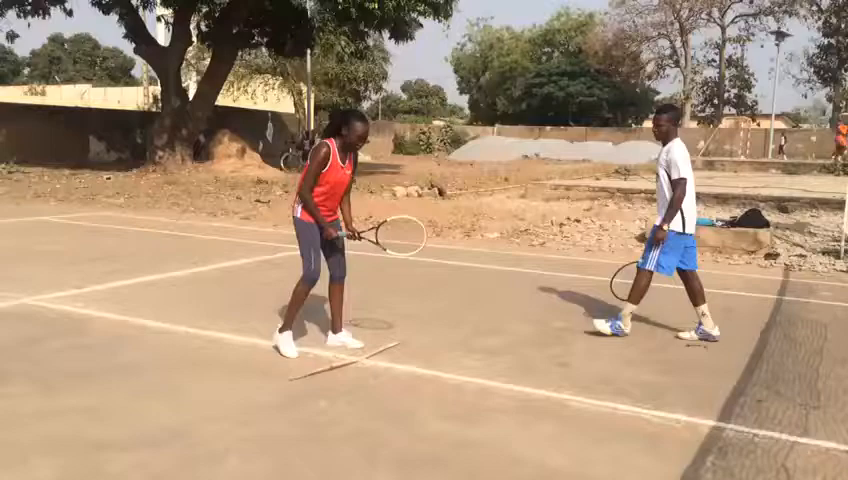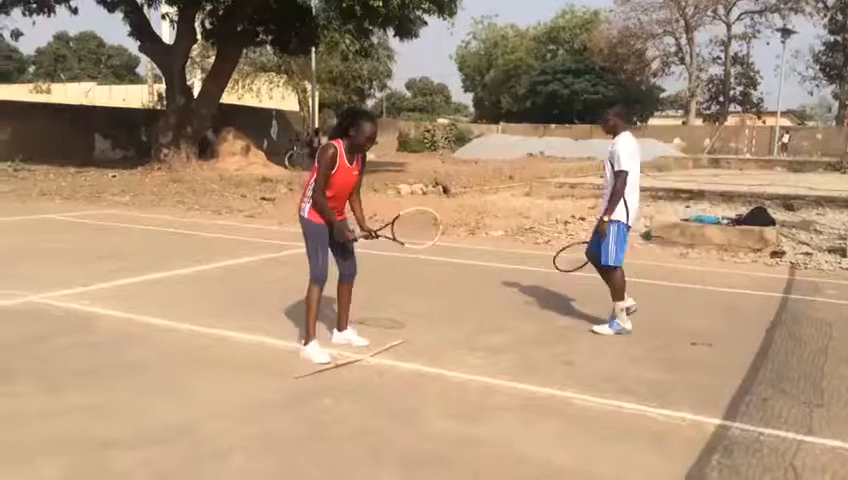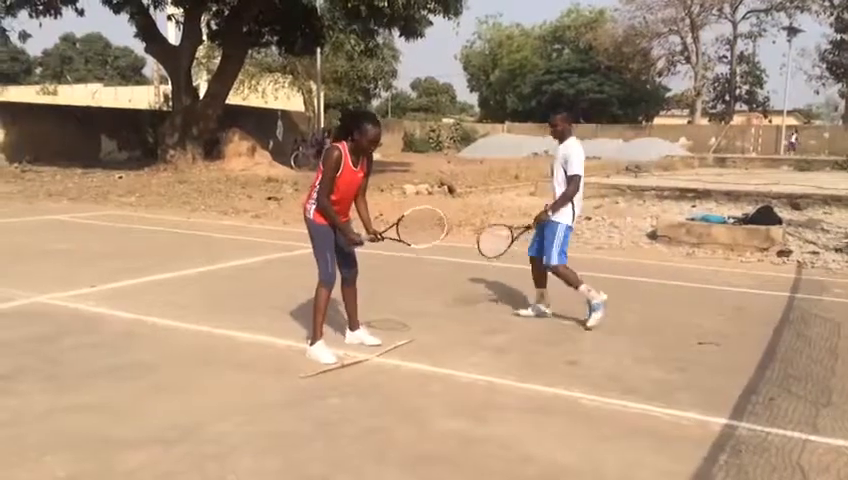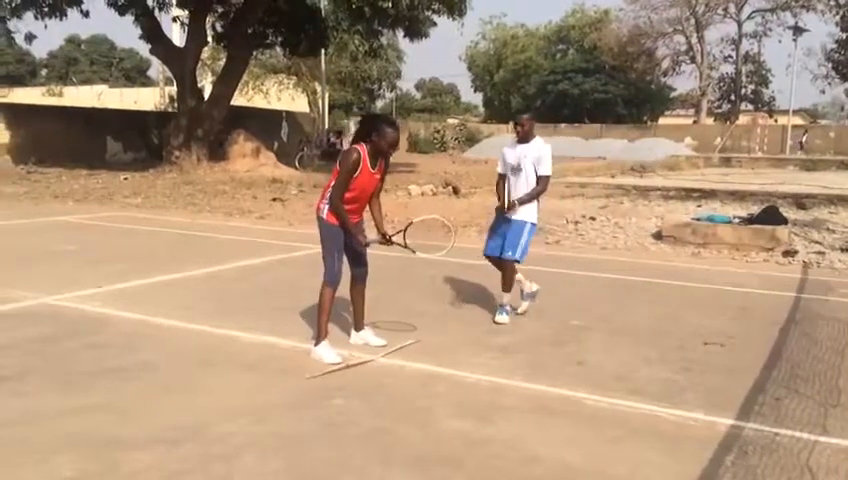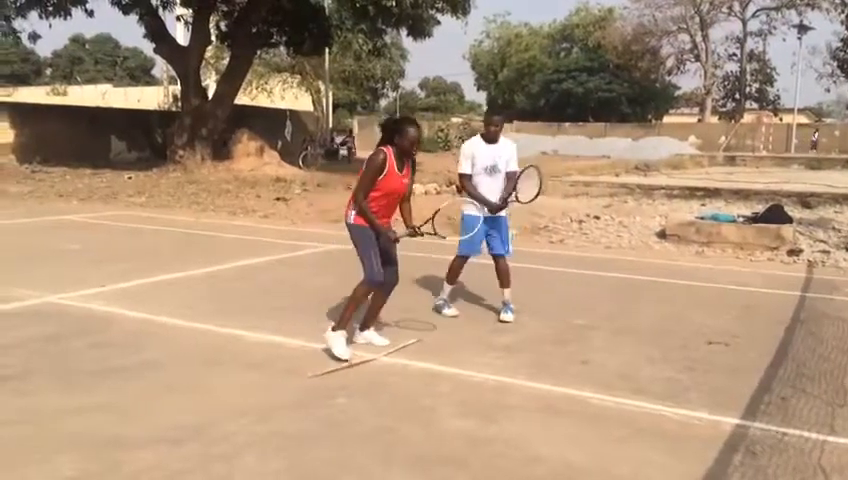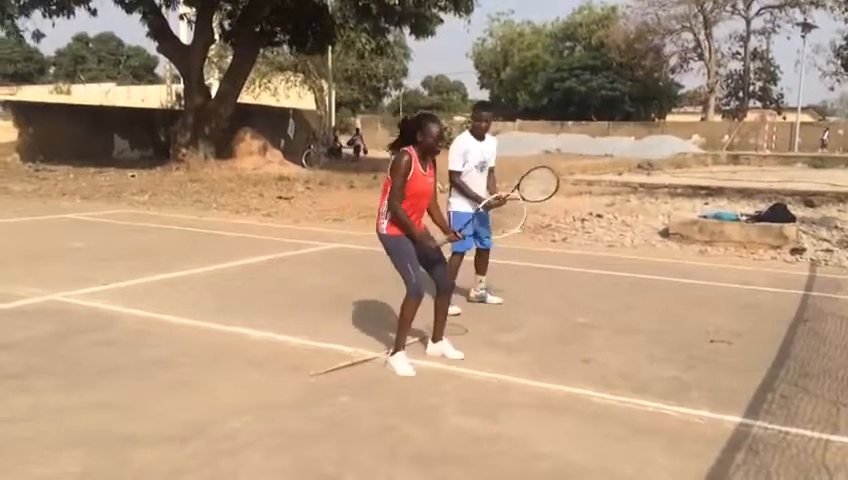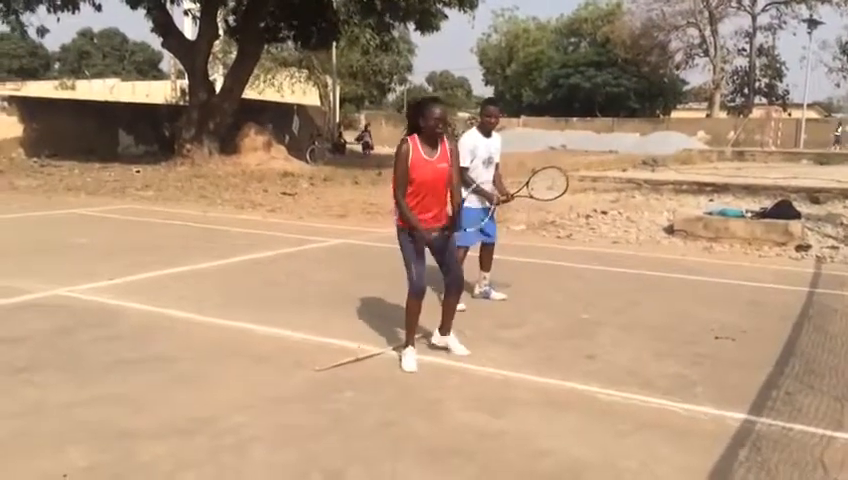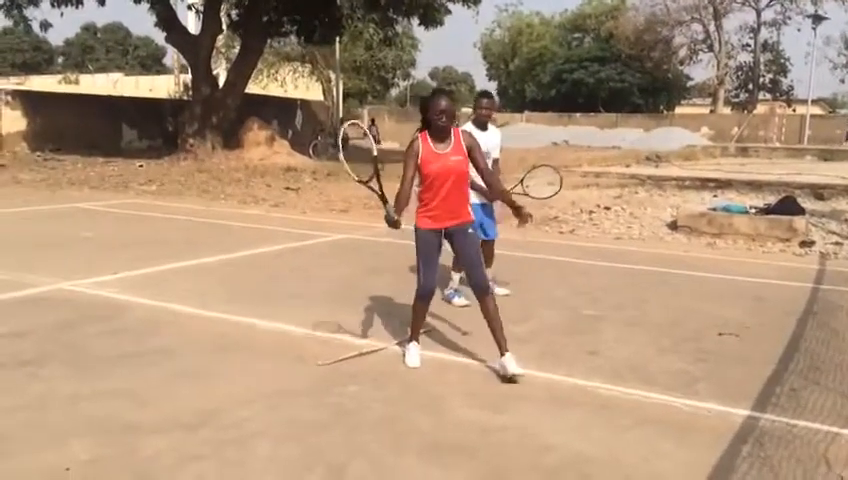
dt=0.4s
person 1, frame 1
left shoulder: (352, 156)
right shoulder: (324, 150)
left elbow: (344, 194)
right elbow: (304, 192)
left wrist: (349, 225)
right wrist: (324, 226)
left hip: (330, 218)
right hip: (307, 216)
left knee: (339, 272)
right knee: (312, 273)
left ankle: (336, 332)
right ankle: (284, 331)
person 1, frame 2
left shoulder: (361, 157)
right shoulder: (331, 151)
left elbow: (354, 194)
right elbow: (317, 196)
left wrist: (363, 225)
right wrist: (341, 229)
left hip: (337, 217)
right hip: (314, 215)
left knee: (349, 270)
right knee: (319, 275)
left ankle: (342, 330)
right ankle: (309, 342)
person 1, frame 3
left shoulder: (367, 159)
right shoulder: (335, 154)
left elbow: (360, 196)
right elbow: (322, 199)
left wrist: (369, 228)
right wrist: (347, 232)
left hip: (341, 217)
right hip: (320, 217)
left knee: (350, 272)
right knee: (328, 275)
left ankle: (354, 329)
right ankle: (315, 342)
person 1, frame 4
left shoulder: (383, 161)
right shoulder: (354, 156)
left elbow: (374, 198)
right elbow: (335, 199)
left wrist: (381, 229)
right wrist: (355, 233)
left hip: (353, 218)
right hip: (332, 216)
left knee: (360, 271)
right knee: (333, 276)
left ankle: (359, 330)
right ankle: (320, 342)
person 1, frame 5
left shoulder: (410, 163)
right shoulder: (379, 158)
left elbow: (404, 199)
right elbow: (359, 199)
left wrist: (409, 224)
right wrist: (381, 229)
left hip: (382, 225)
right hip: (361, 222)
left knee: (391, 278)
right knee: (376, 277)
left ankle: (366, 329)
right ankle: (337, 330)
person 1, frame 6
left shoulder: (431, 162)
right shoulder: (404, 159)
left elbow: (431, 202)
right elbow: (394, 205)
left wrist: (447, 229)
right wrist: (420, 237)
left hip: (417, 230)
right hip: (393, 231)
left knee: (446, 283)
right knee: (416, 288)
left ankle: (437, 341)
right ankle: (397, 353)
person 1, frame 7
left shoulder: (449, 147)
right shoulder: (406, 147)
left elbow: (454, 186)
right elbow: (399, 194)
left wrist: (454, 215)
right wrist: (416, 228)
left hip: (440, 223)
right hip: (411, 224)
left knee: (456, 280)
right knee: (417, 285)
left ankle: (443, 334)
right ankle: (409, 347)
person 1, frame 8
left shoulder: (465, 139)
right shoulder: (417, 145)
left elbow: (488, 178)
right elbow: (406, 187)
left wrist: (514, 206)
right wrist: (396, 213)
left hip: (461, 222)
right hip: (428, 225)
left knee: (481, 285)
right knee: (426, 287)
left ankle: (504, 355)
right ankle: (413, 342)
person 2, frame 1
left shoulder: (674, 152)
right shoulder: (670, 150)
left elbow: (679, 193)
left wrist: (664, 226)
left hip: (672, 223)
right hip: (681, 223)
left knee: (646, 268)
right knee: (686, 272)
left ankle: (622, 322)
right ankle: (708, 327)
person 2, frame 2
left shoulder: (621, 144)
right shoulder: (626, 142)
left elbow: (620, 185)
left wrist: (605, 216)
left hip: (617, 214)
right hip: (615, 213)
left knee: (612, 263)
right knee: (593, 255)
left ankle: (620, 319)
right ankle: (623, 301)
person 2, frame 3
left shoulder: (573, 149)
right shoulder: (560, 149)
left elbow: (573, 188)
left wrist: (547, 212)
right wrist: (544, 212)
left hip: (561, 217)
right hip: (551, 216)
left knee: (554, 264)
right knee: (536, 258)
left ankle: (594, 298)
right ankle: (541, 304)
person 2, frame 4
left shoulder: (542, 149)
right shoulder: (507, 148)
left elbow: (542, 186)
right elbow: (501, 179)
left wrist: (517, 204)
right wrist: (501, 203)
left hip: (525, 214)
right hip: (503, 212)
left knee: (510, 259)
right knee: (492, 255)
left ankle: (504, 305)
right ankle: (527, 287)
person 2, frame 5
left shoulder: (510, 147)
right shoulder: (470, 146)
left elbow: (511, 178)
right elbow: (464, 181)
left wrist: (503, 199)
right wrist: (486, 202)
left hip: (497, 212)
right hip: (473, 211)
left knee: (500, 255)
right knee: (463, 255)
left ankle: (507, 304)
right ankle: (442, 298)
person 2, frame 6
left shoulder: (492, 142)
right shoulder: (461, 143)
right elbow: (454, 179)
left wrist: (494, 196)
right wrist: (479, 199)
left hip: (481, 207)
right hip: (462, 207)
left knee: (485, 247)
right knee: (459, 250)
left ankle: (478, 290)
person 2, frame 7
left shoulder: (496, 139)
right shoulder: (468, 139)
right elbow: (462, 175)
left wrist: (503, 191)
right wrist: (488, 195)
left hip: (486, 202)
right hip: (468, 203)
left knee: (489, 242)
right knee: (464, 245)
left ankle: (483, 286)
person 2, frame 8
left shoulder: (495, 133)
right shoulder: (465, 134)
left elbow: (494, 165)
right wrist: (483, 190)
left hip: (486, 198)
right hip: (468, 198)
left knee: (489, 239)
left ankle: (486, 281)
right ankle: (452, 288)
